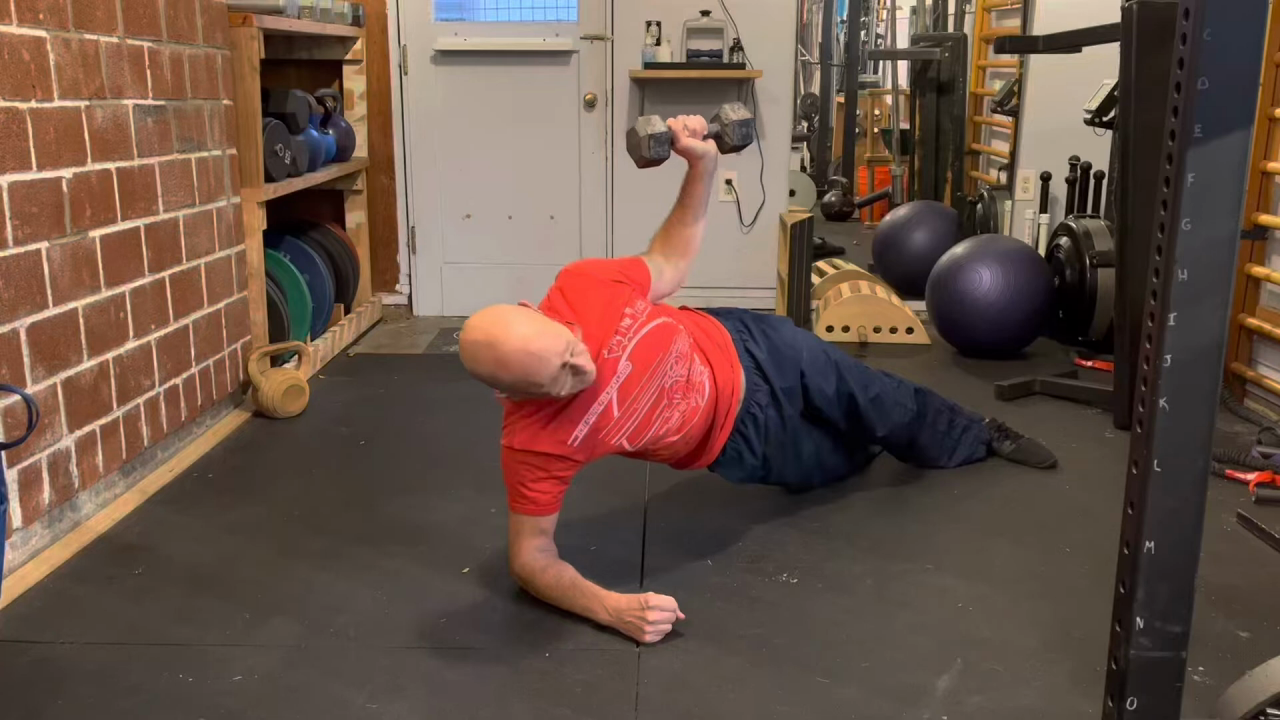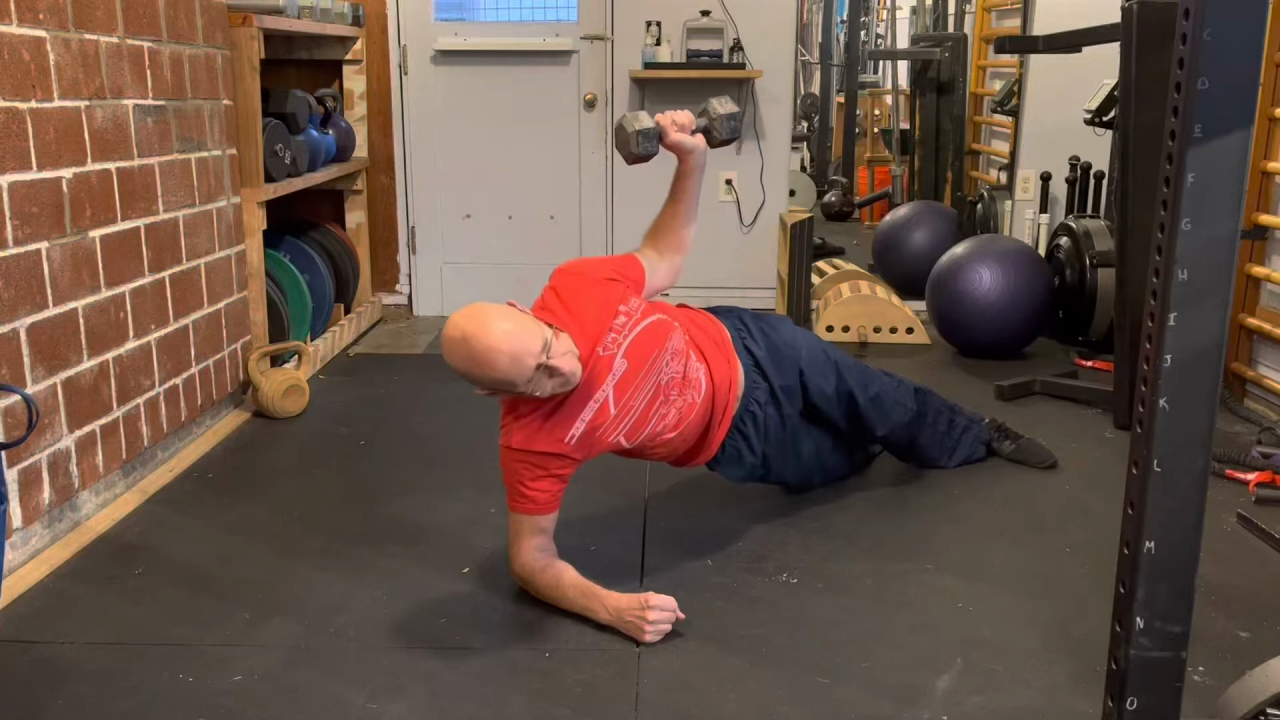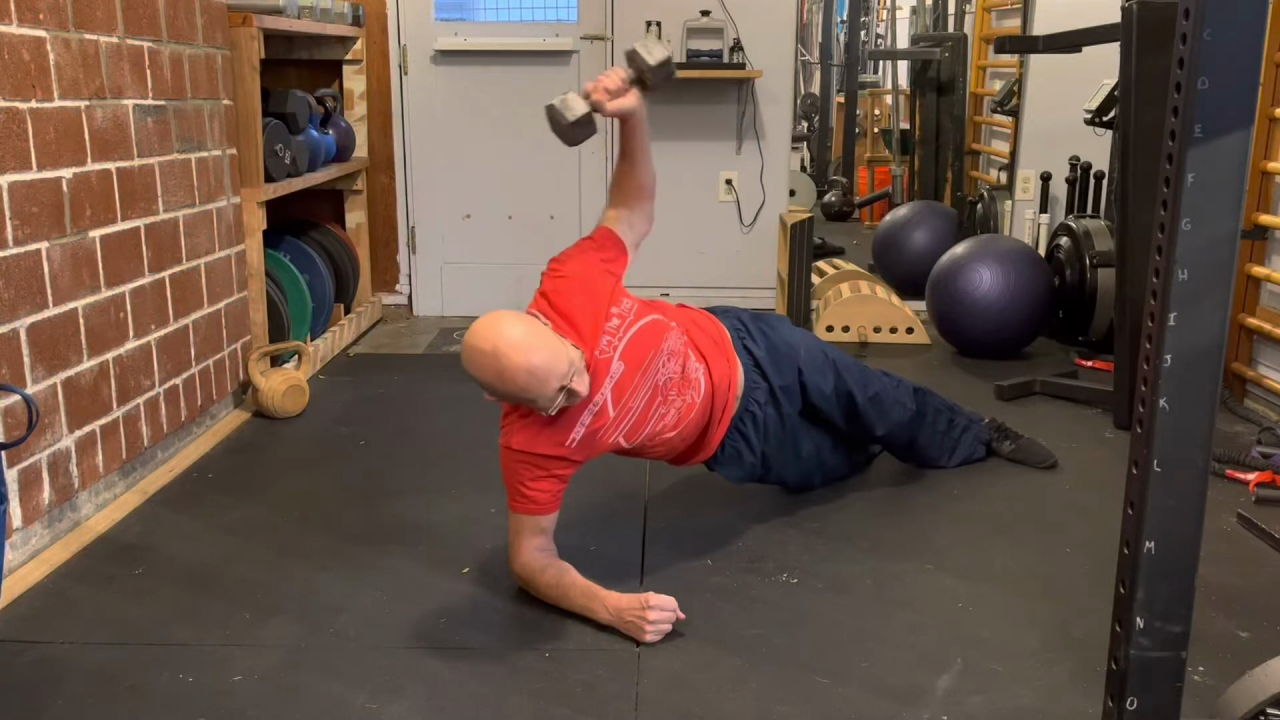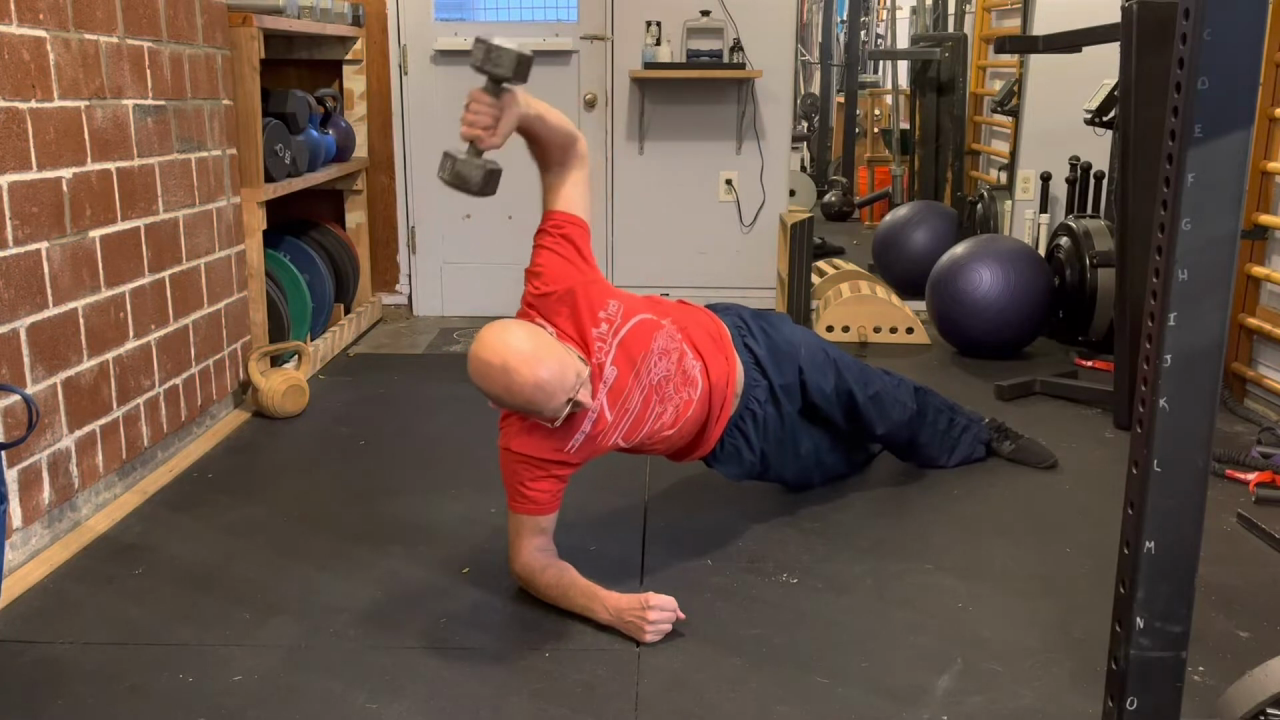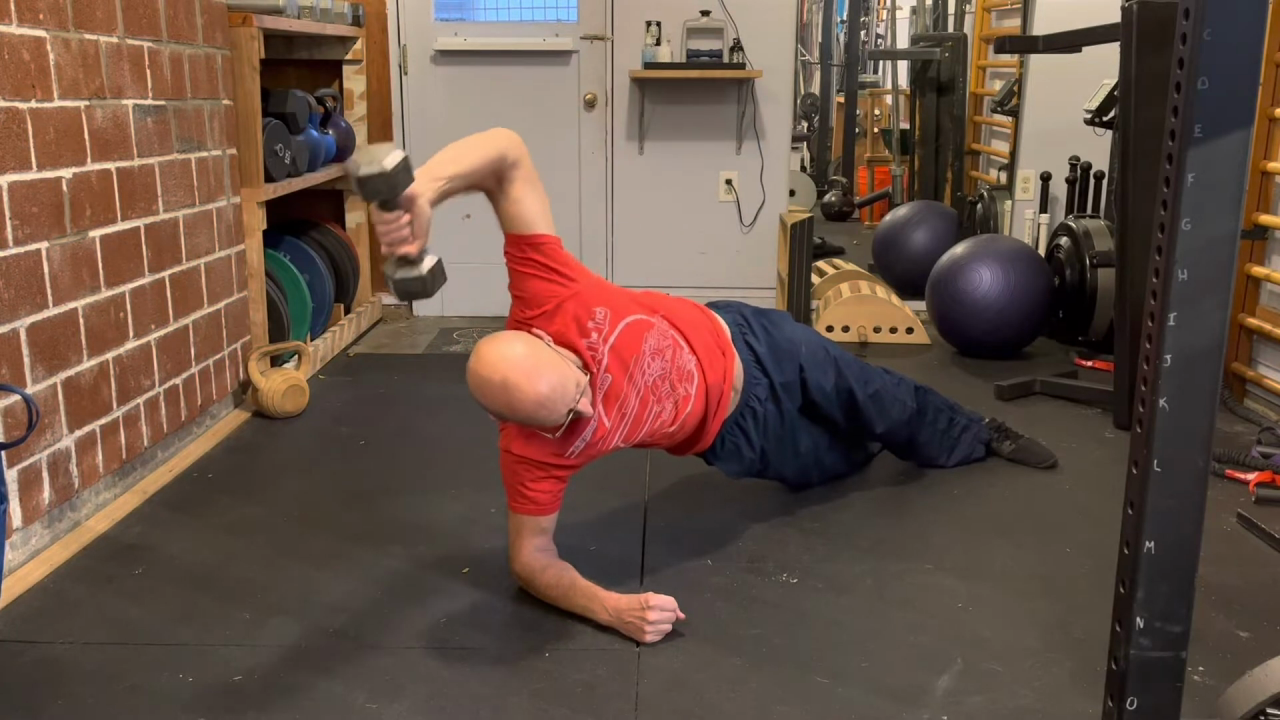
dt=0.5s
person 1, frame 1
left shoulder: (581, 287)
right shoulder: (533, 442)
left elbow: (670, 265)
right elbow: (530, 556)
left wrist: (703, 164)
right wrist: (612, 609)
left hip: (745, 350)
right hip: (737, 442)
left knee: (887, 406)
right knee: (839, 463)
left ankle: (981, 436)
right ankle: (924, 445)
person 1, frame 2
left shoulder: (576, 286)
right shoulder: (530, 440)
left elbow: (663, 260)
right elbow: (530, 556)
left wrist: (693, 159)
right wrist: (611, 608)
left hip: (742, 348)
right hip: (737, 439)
left knee: (889, 406)
right knee: (837, 462)
left ankle: (980, 435)
right ankle: (925, 445)
person 1, frame 3
left shoulder: (568, 286)
right shoulder: (531, 441)
left elbow: (633, 210)
right elbow: (531, 556)
left wrist: (632, 117)
right wrist: (612, 608)
left hip: (743, 347)
right hip: (737, 438)
left knee: (889, 408)
right knee: (838, 462)
left ankle: (980, 434)
right ankle: (925, 444)
person 1, frame 4
left shoulder: (555, 294)
right shoulder: (530, 442)
left elbow: (570, 156)
right elbow: (531, 557)
left wrist: (521, 110)
right wrist: (612, 608)
left hip: (742, 347)
right hip: (735, 437)
left knee: (889, 407)
right knee: (837, 460)
left ankle: (981, 436)
right ankle: (874, 441)
person 1, frame 5
left shoulder: (545, 301)
right shoulder: (532, 446)
left elbow: (505, 151)
right elbow: (530, 558)
left wrist: (420, 189)
right wrist: (611, 608)
left hip: (746, 344)
right hip: (733, 434)
left knee: (887, 406)
right knee: (834, 462)
left ankle: (979, 436)
right ankle: (919, 443)
